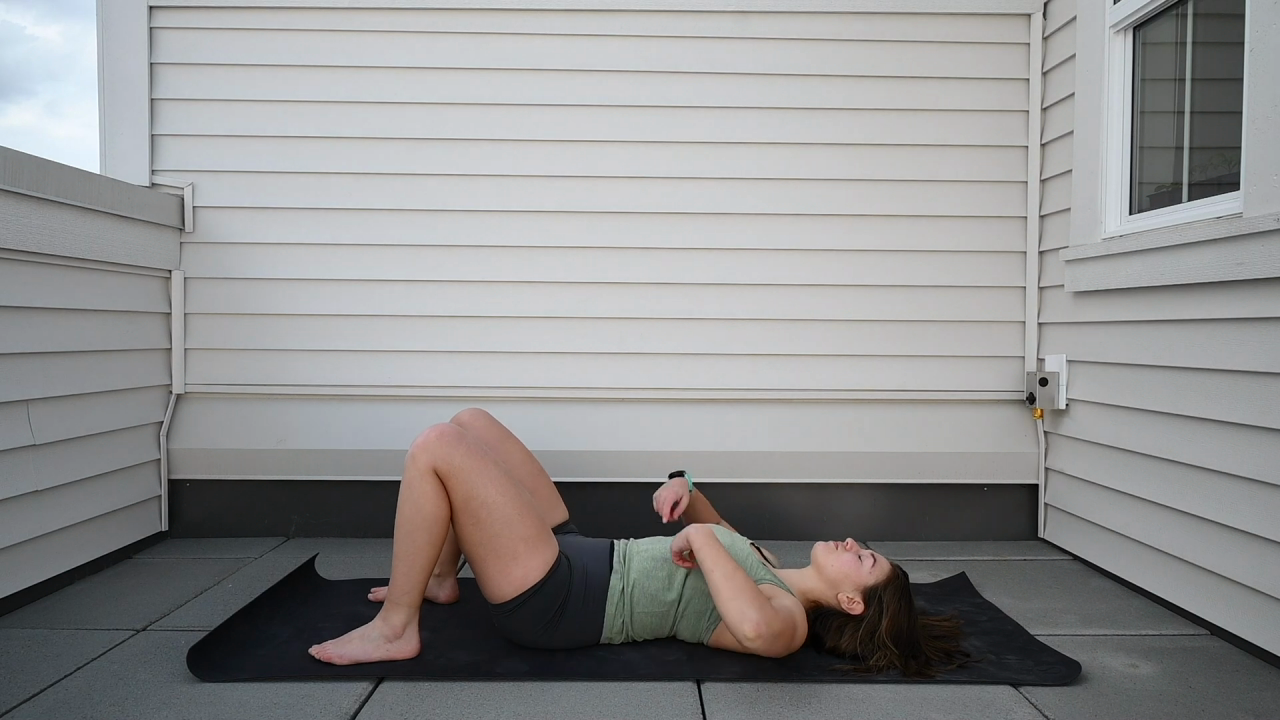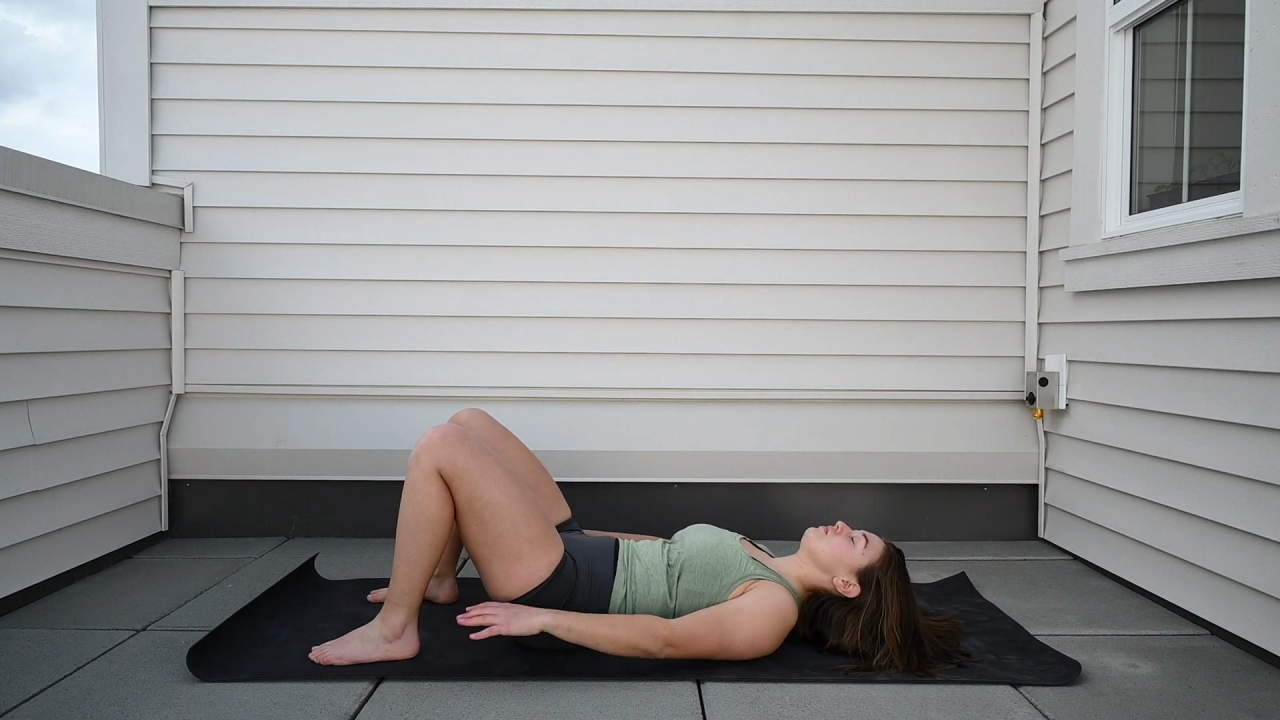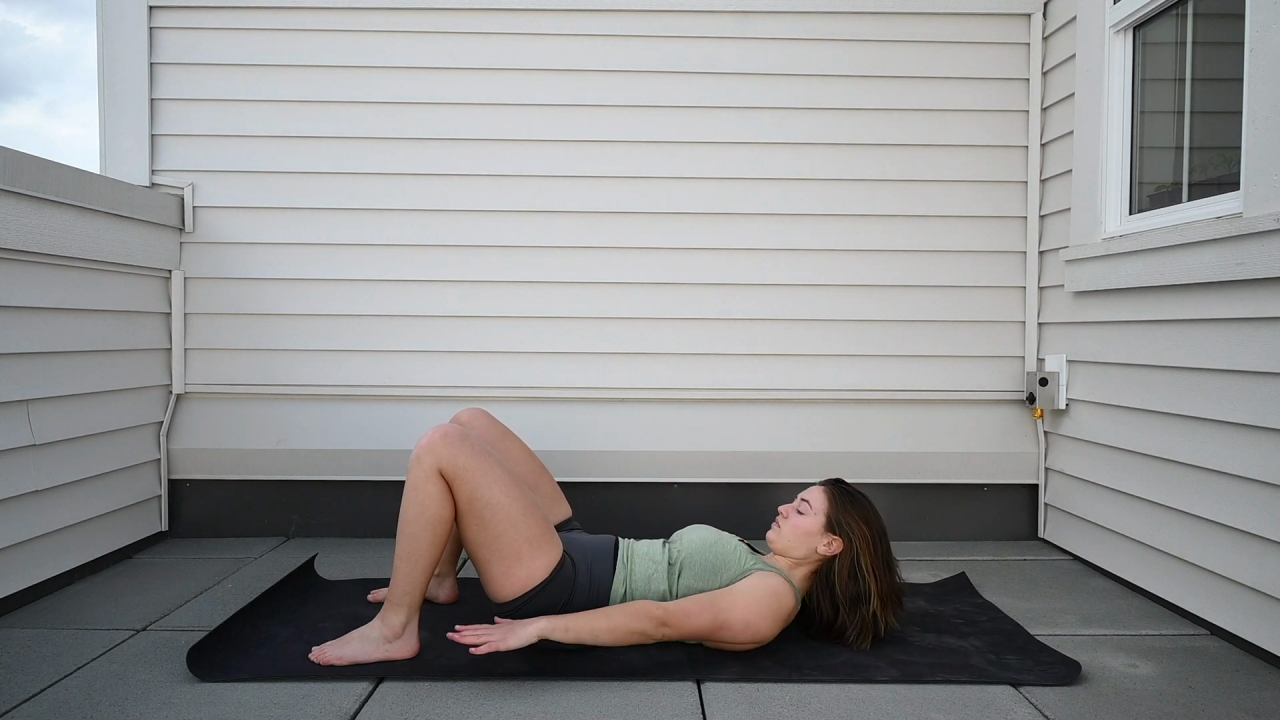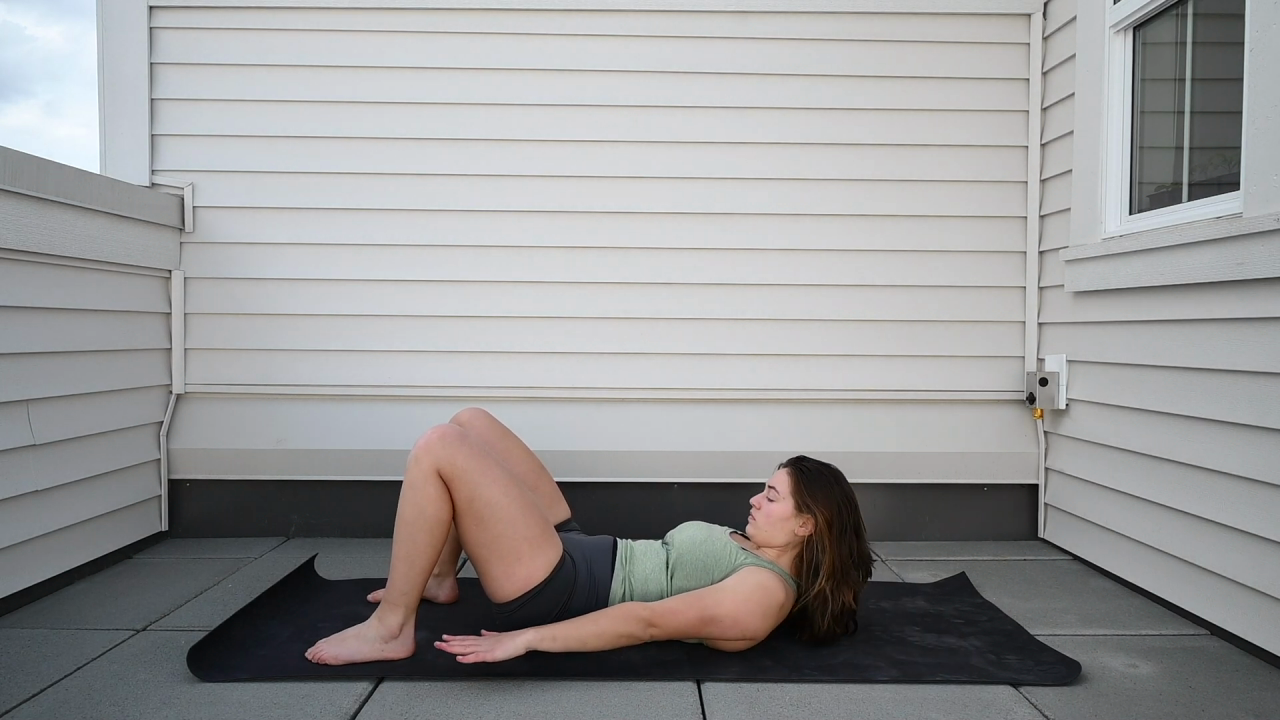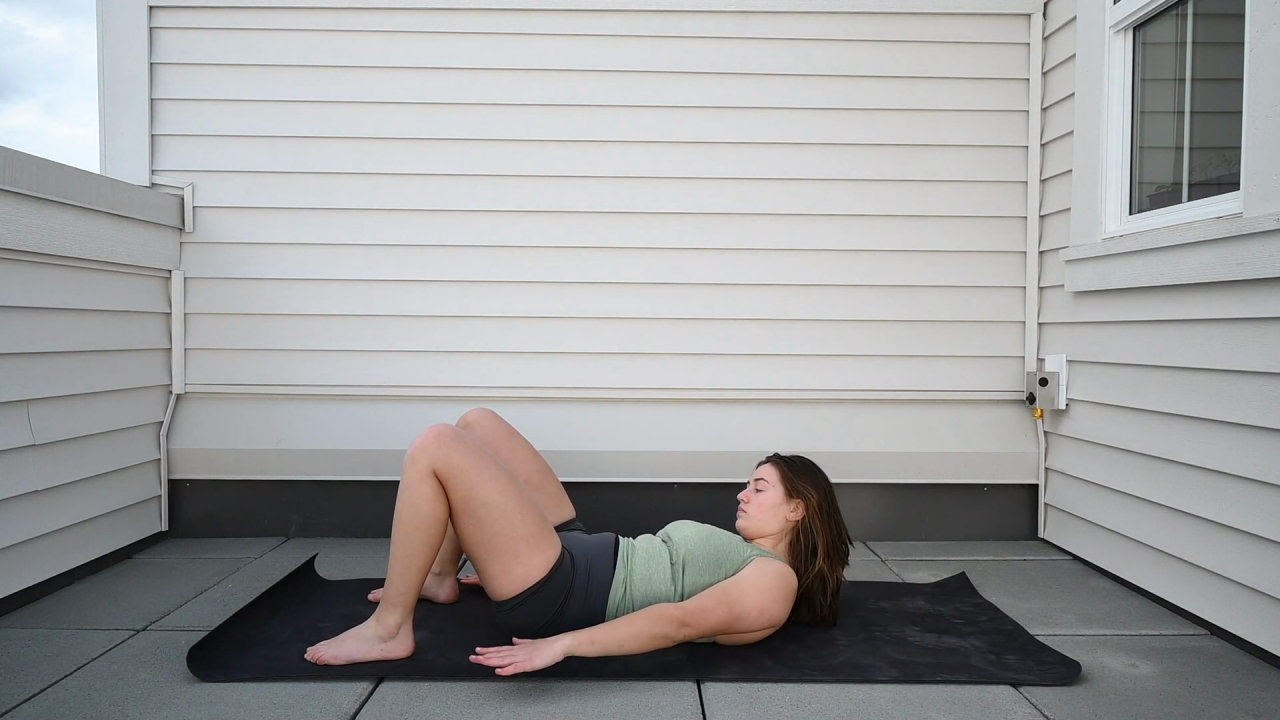
dt=1s
person 1, frame 1
left shoulder: (788, 621)
right shoulder: (769, 574)
left elbow: (754, 628)
right elbow: (710, 528)
left wrist: (703, 541)
right wrist: (682, 490)
left hip: (553, 601)
right hip: (574, 556)
left knee: (434, 448)
right knee: (469, 421)
left ankle: (394, 630)
right ankle: (438, 578)
person 1, frame 2
left shoulder: (773, 611)
right shoulder: (762, 562)
left elbow: (666, 639)
left wrist: (541, 618)
right wrist: (583, 532)
left hip: (563, 590)
right hip: (587, 553)
left knee: (438, 448)
right knee: (467, 421)
left ankle: (393, 631)
right ankle: (436, 578)
person 1, frame 3
left shoulder: (772, 599)
right shoulder: (762, 566)
left elbow: (662, 621)
left wrist: (537, 627)
left hip: (559, 589)
right hip: (580, 551)
left knee: (439, 449)
right knee: (470, 423)
left ankle: (393, 630)
right ankle: (438, 578)
person 1, frame 4
left shoulder: (766, 593)
right shoulder: (754, 550)
left elbow: (648, 621)
left wrist: (525, 638)
left hip: (558, 592)
right hip: (575, 553)
left knee: (438, 449)
right knee: (469, 422)
left ankle: (391, 629)
right ankle: (437, 578)
person 1, frame 5
left shoulder: (775, 581)
right shoulder: (741, 552)
left elbow: (678, 621)
left wrist: (558, 645)
right wrist: (506, 567)
left hip: (560, 595)
right hip: (577, 554)
left knee: (434, 449)
right knee: (476, 421)
left ankle: (389, 629)
right ankle: (439, 577)
